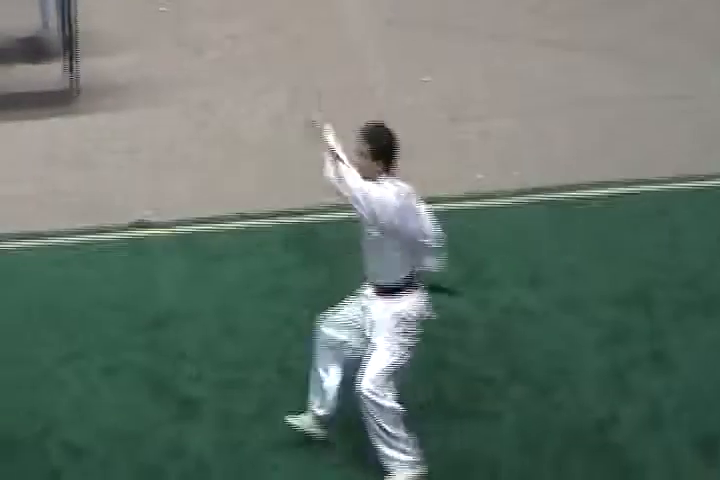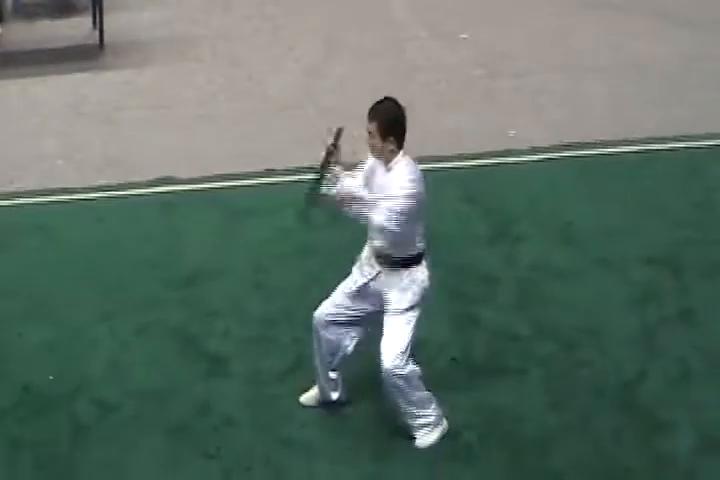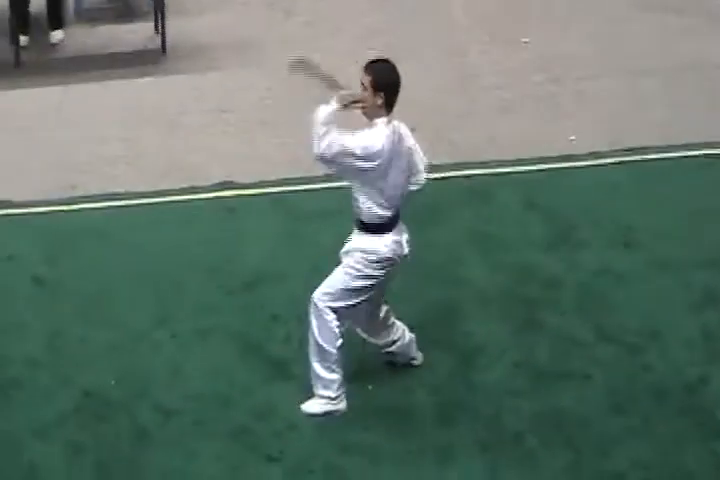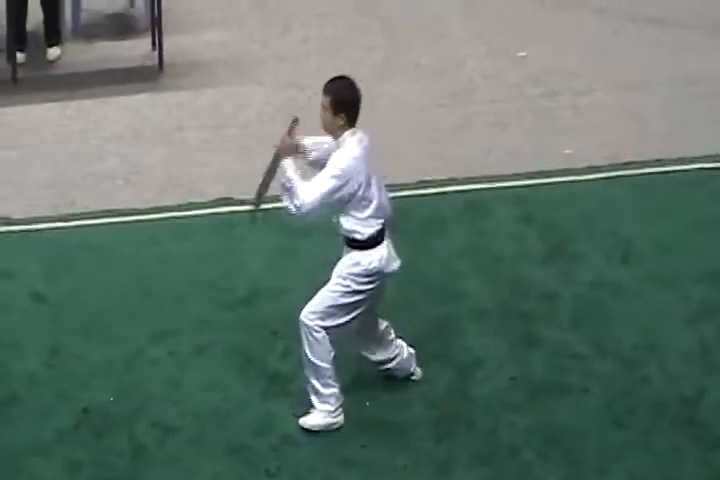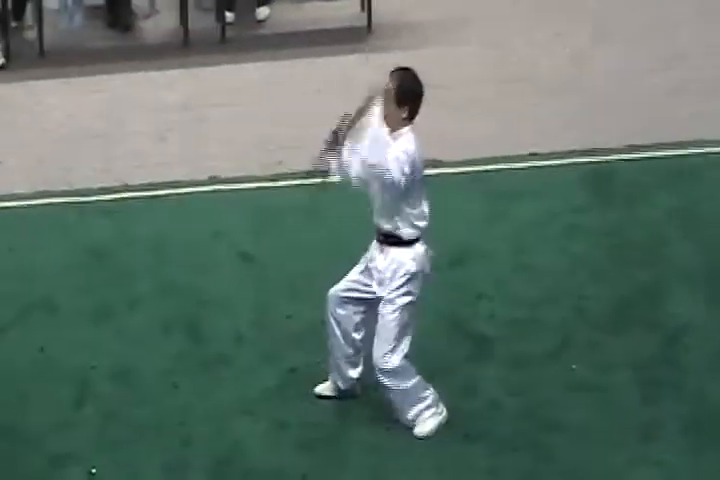
dt=1s
person 1, frame 1
left shoulder: (386, 198)
right shoulder: (402, 193)
left elbow: (348, 182)
right elbow: (432, 236)
left wrist: (334, 163)
right wrist: (426, 266)
left hip: (399, 307)
right hip: (377, 295)
left knee: (373, 388)
right knee: (330, 330)
right ankle: (319, 417)
person 1, frame 2
left shoulder: (406, 178)
right shoulder: (375, 165)
left elbow: (389, 223)
right elbow: (348, 195)
left wrist: (355, 202)
right wrist: (343, 173)
left hip: (403, 277)
right hip: (373, 265)
left knee: (393, 363)
right knee: (326, 319)
left ankle: (429, 421)
right ankle: (329, 389)
person 1, frame 3
left shoulder: (373, 142)
right shoulder: (400, 134)
left elbow: (323, 145)
right elbow: (417, 176)
left wrist: (333, 105)
left hip: (374, 245)
right hip: (387, 236)
left knee: (324, 305)
right knee: (365, 309)
left ankle: (330, 394)
right ankle: (406, 349)
person 1, frame 4
left shoulder: (346, 162)
right shoulder: (354, 141)
left elbow: (304, 202)
right elbow: (325, 150)
left wrist: (287, 164)
right wrist: (302, 147)
left hip: (365, 258)
right hip: (372, 249)
left knee: (314, 322)
right knee: (362, 320)
left ankle: (328, 409)
right ankle: (404, 363)
person 1, frame 5
left shoulder: (403, 152)
right shoulder: (388, 139)
left elbow: (368, 171)
right elbow: (353, 169)
left wrist: (375, 114)
right wrist: (355, 136)
left hip: (401, 260)
right hip: (381, 249)
left knee: (387, 356)
right knee: (340, 300)
left ankle: (427, 409)
right ankle: (344, 380)
